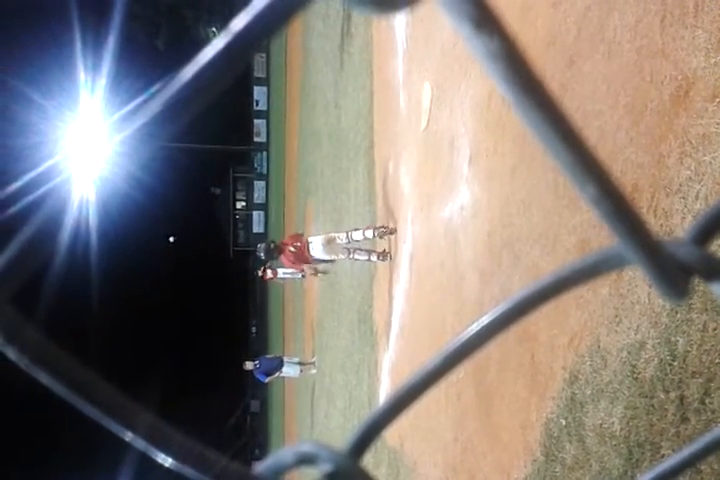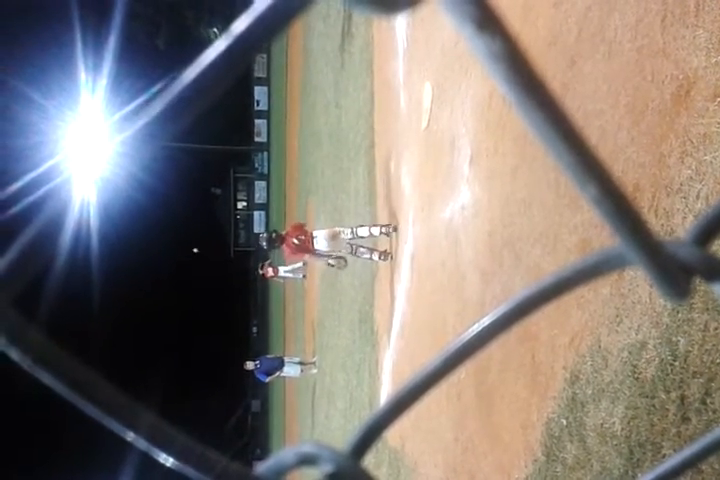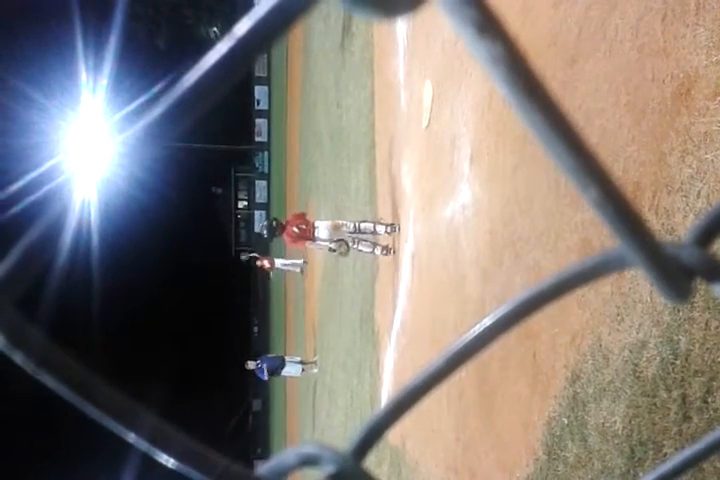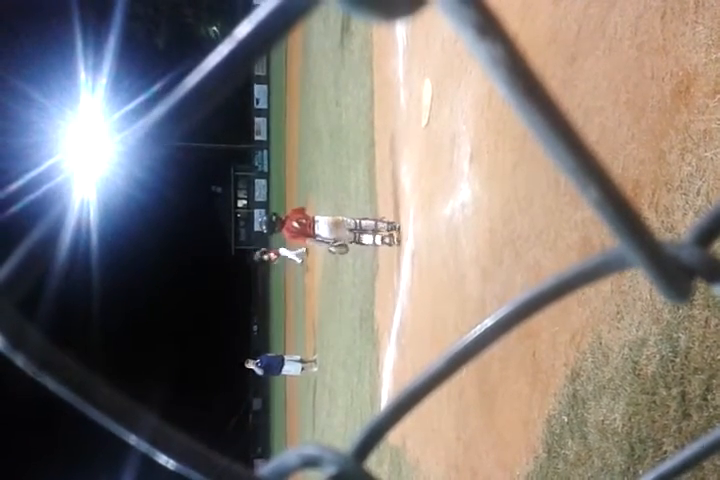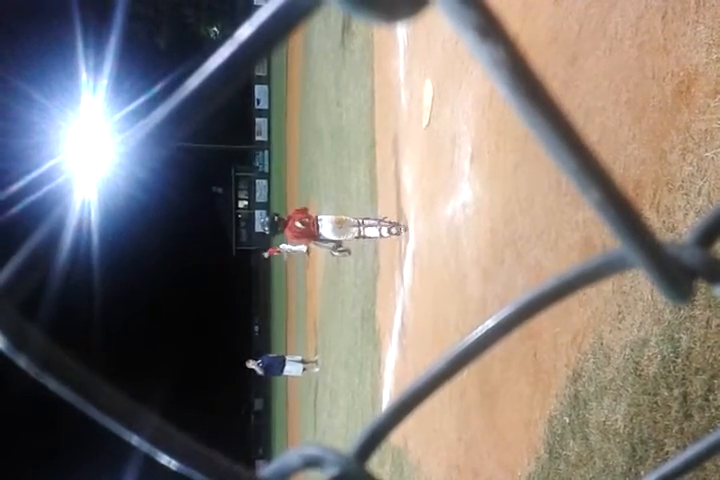
dt=0.3s
person 1, frame 1
left shoulder: (286, 261)
left elbow: (307, 266)
left hip: (315, 251)
right hip: (315, 242)
left knee: (349, 253)
right knee: (348, 236)
left ankle: (377, 256)
person 1, frame 2
left shoulder: (288, 252)
left elbow: (307, 255)
left wrist: (327, 257)
left hip: (320, 246)
right hip: (319, 235)
left knee: (352, 249)
right knee: (354, 232)
left ankle: (379, 255)
right ankle: (382, 229)
person 1, frame 3
left shoulder: (289, 240)
right shoulder: (291, 224)
left elbow: (309, 243)
left wrist: (327, 245)
left hip: (320, 236)
right hip: (321, 225)
left knee: (354, 243)
right knee: (357, 227)
left ankle: (382, 250)
right ankle: (386, 228)
person 1, frame 4
left shoulder: (288, 235)
left elbow: (309, 240)
left wrist: (329, 244)
left hip: (323, 234)
left knee: (355, 237)
right knee: (358, 224)
left ankle: (386, 239)
right ankle: (389, 226)
person 1, frame 5
left shoulder: (291, 237)
right shoulder: (292, 215)
left elbow: (310, 242)
left wrist: (330, 246)
left hip: (326, 233)
right hip: (323, 219)
left knee: (359, 232)
right knee: (361, 222)
left ankle: (390, 230)
right ankle: (387, 225)
